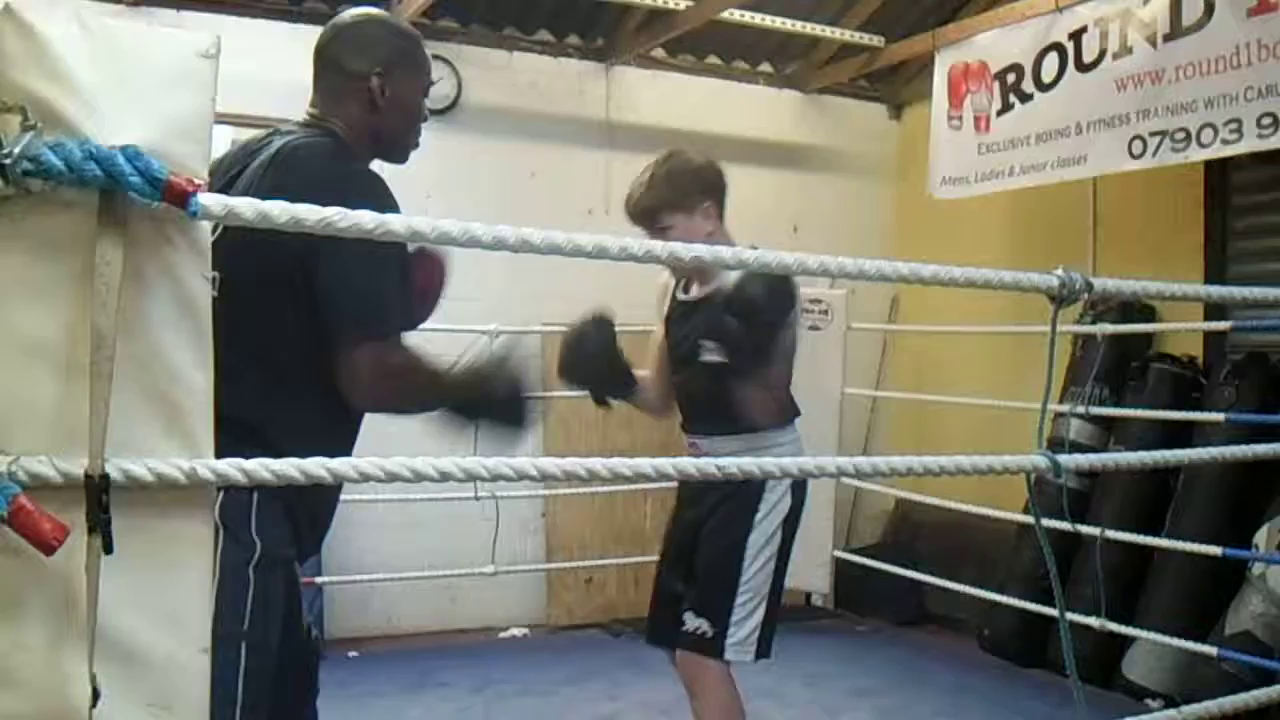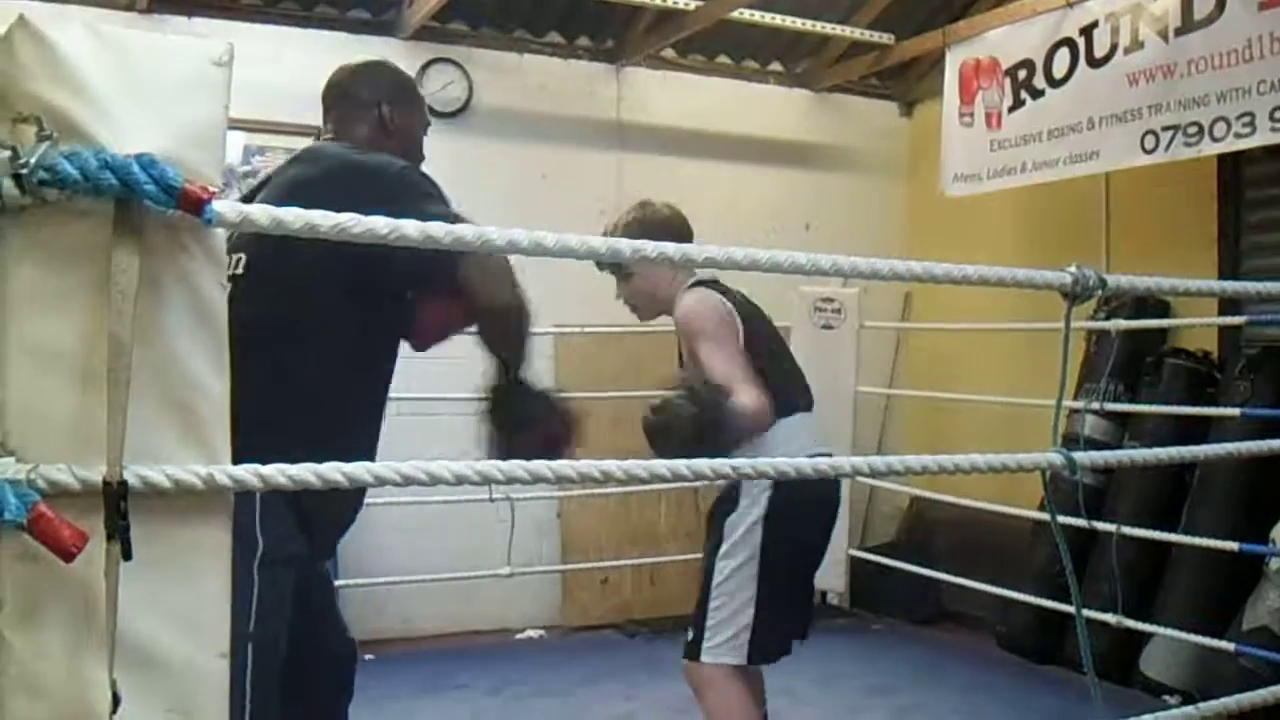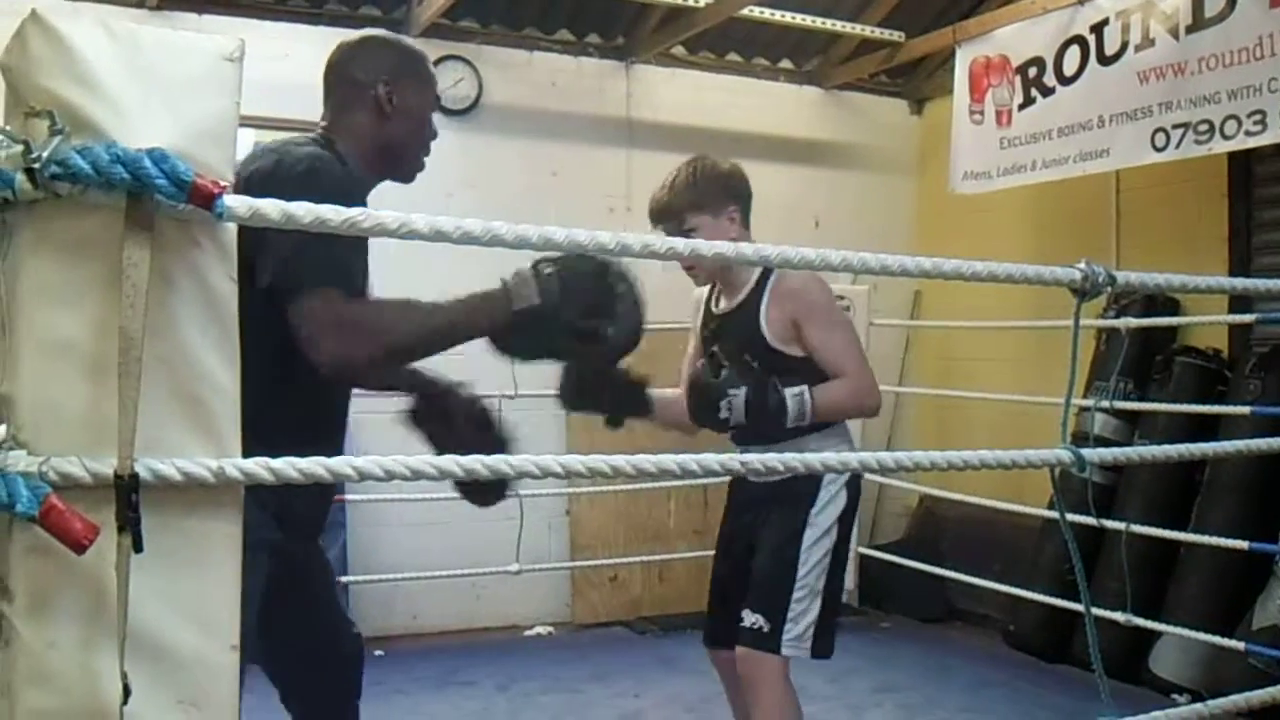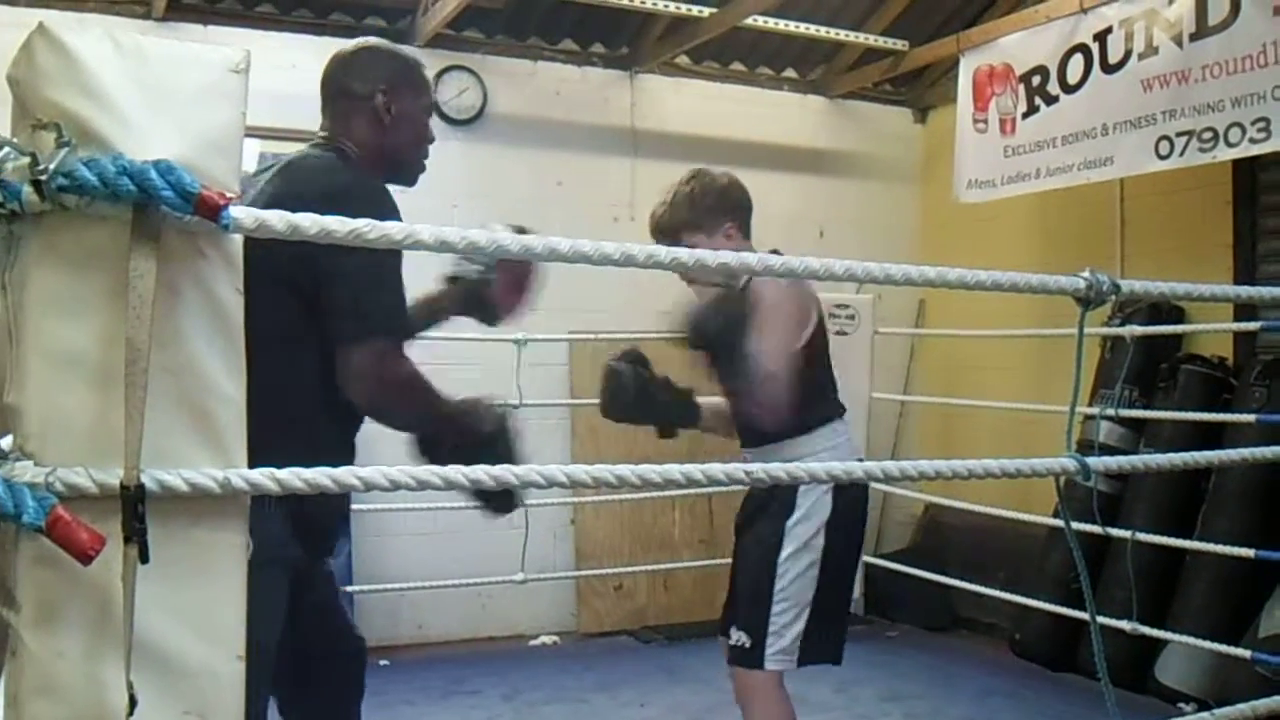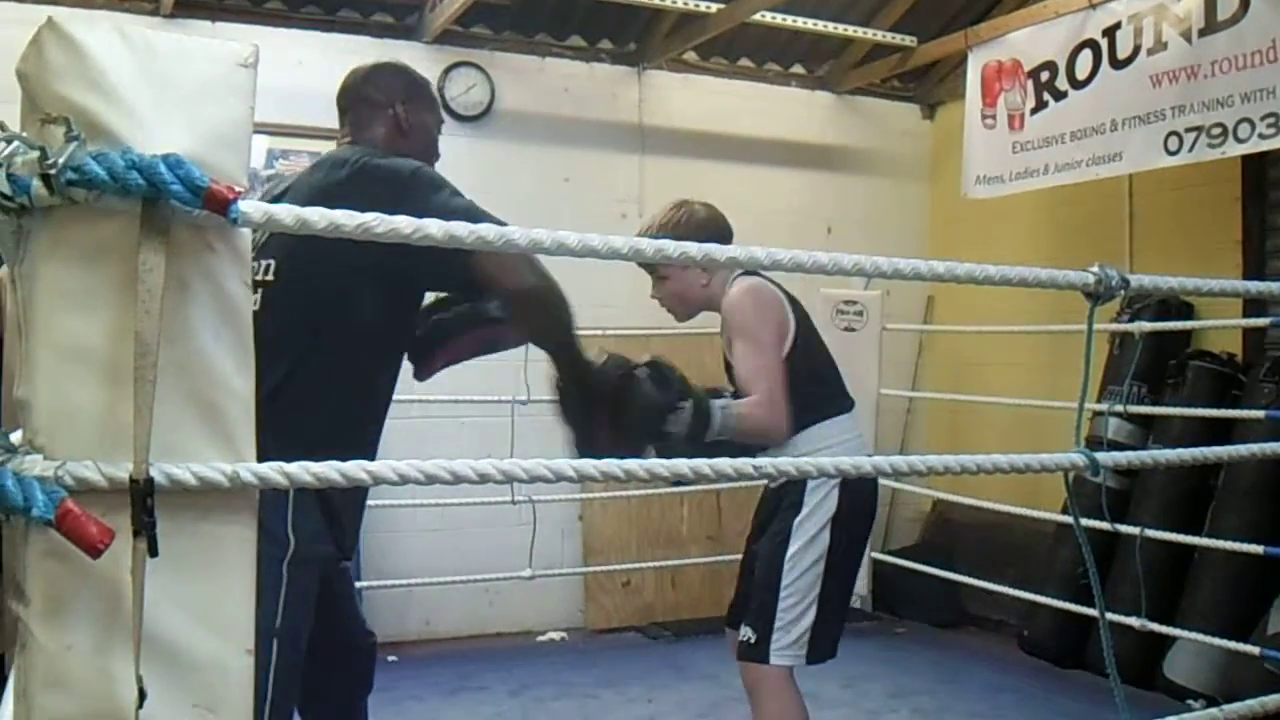
dt=0.4s
person 1, frame 1
left shoulder: (250, 160)
right shoulder: (349, 189)
right elbow: (369, 372)
left wrist: (380, 302)
right wrist: (476, 388)
left hip: (235, 479)
right hip: (239, 491)
person 1, frame 2
left shoulder: (282, 188)
right shoulder: (371, 182)
right elbow: (494, 291)
left wrist: (407, 321)
right wrist: (513, 382)
left hip: (267, 491)
right hip: (249, 493)
person 1, frame 3
left shoulder: (308, 179)
right shoulder: (308, 180)
left elbow: (342, 347)
right elbow: (335, 337)
left wrist: (433, 394)
right wrist: (505, 303)
left hip: (270, 494)
person 1, frame 4
left shoulder: (293, 184)
right shoulder: (353, 198)
right elbow: (372, 378)
left wrist: (456, 299)
right wrist: (463, 424)
left hip: (274, 496)
right hip: (246, 496)
person 1, frame 5
left shoulder: (299, 195)
right shoulder: (390, 182)
right elbow: (524, 283)
right wrist: (572, 365)
left hip: (293, 489)
right hip: (268, 493)
left knee: (344, 663)
person 2, frame 1
left shoulder: (758, 283)
right shoulder: (678, 286)
left elbow: (764, 409)
right elbow: (665, 398)
left wrist: (748, 359)
right wrist: (613, 379)
left hip: (760, 483)
right hip: (709, 479)
left knee: (706, 653)
right knee: (692, 649)
person 2, frame 2
left shoulder: (699, 308)
right shoulder: (717, 306)
left elbow: (752, 408)
left wrist: (704, 423)
right wrist: (692, 435)
left hip: (778, 488)
right hip: (794, 485)
left knee: (709, 664)
right knee: (730, 652)
person 2, frame 3
left shoulder: (795, 287)
right shoulder: (706, 302)
left elbow: (864, 395)
right elbow: (693, 412)
left wrist: (770, 404)
right wrist: (630, 396)
left hip: (812, 483)
right hip: (754, 483)
left knee: (760, 655)
right knee: (727, 649)
person 2, frame 4
left shoulder: (774, 289)
right shoulder: (732, 299)
left elbow: (773, 411)
left wrist: (732, 348)
right wrist: (672, 406)
left hip: (814, 486)
right hip: (780, 485)
left knee: (757, 665)
right knee: (743, 656)
person 2, frame 5
left shoulder: (749, 298)
right shoulder: (741, 311)
left elbow: (768, 419)
left wrist: (685, 417)
left hip: (827, 481)
right hip: (795, 483)
left knee: (766, 662)
right knee: (750, 644)
